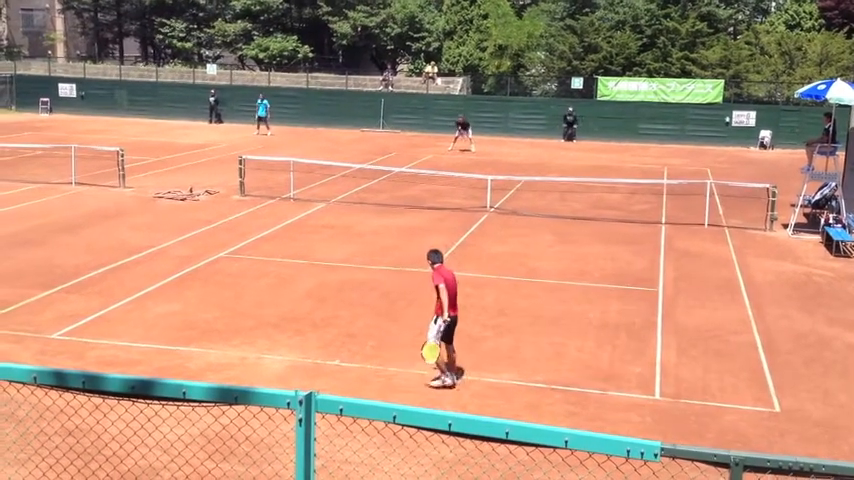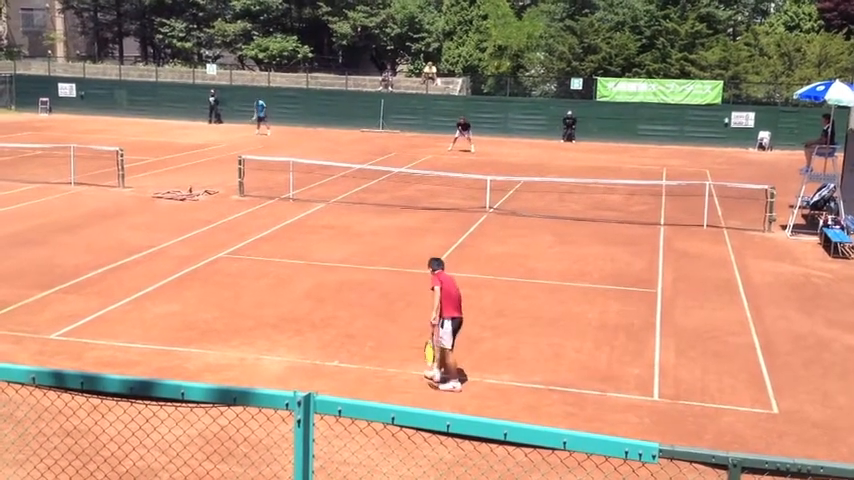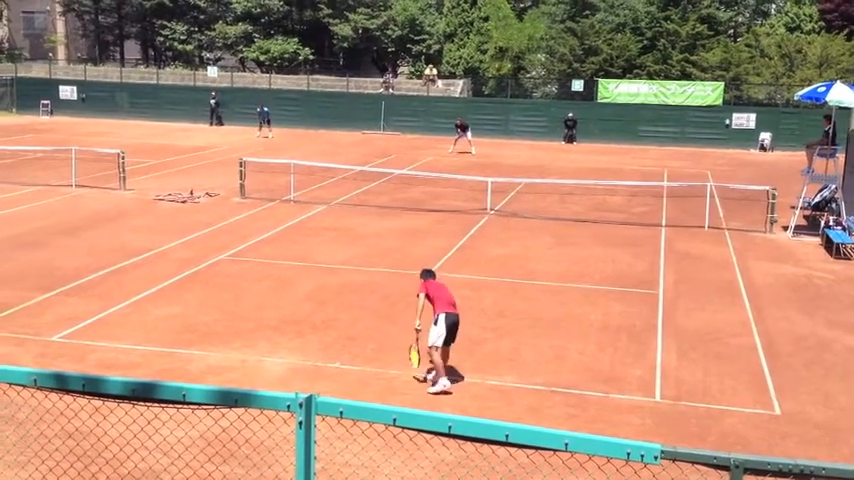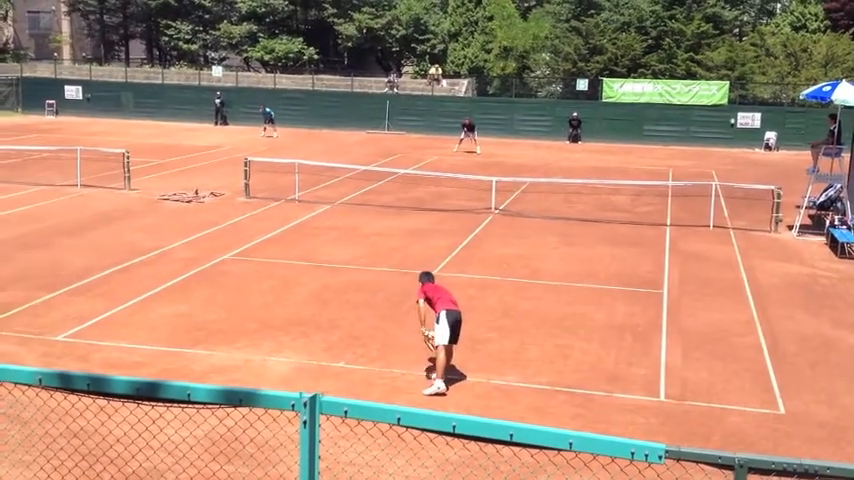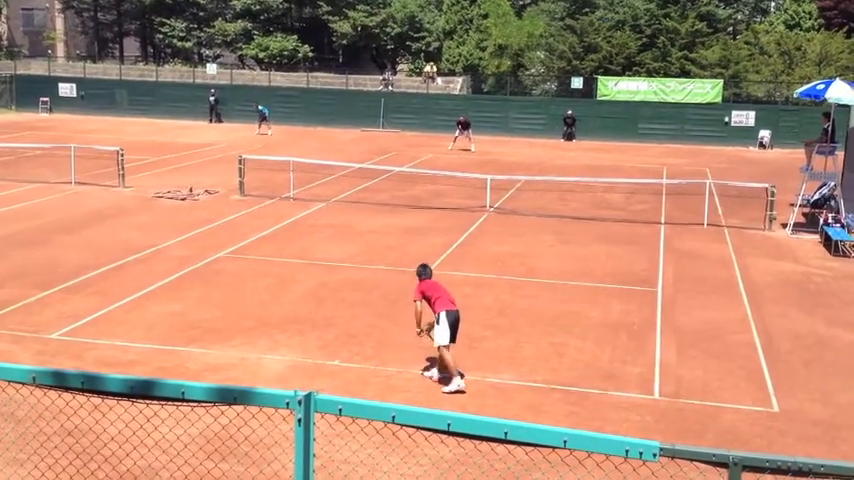
dt=0.5s
person 1, frame 1
left shoulder: (437, 273)
right shoulder: (450, 273)
left elbow: (443, 291)
left wrist: (445, 313)
left hip: (443, 316)
right hip: (453, 315)
right knee: (449, 345)
left ankle: (445, 377)
right ankle: (452, 375)
person 1, frame 2
left shoulder: (436, 277)
right shoulder: (449, 278)
left elbow: (437, 293)
left wrist: (433, 314)
left hip: (448, 318)
right hip: (457, 317)
left knee: (447, 350)
right knee: (442, 346)
left ankle: (454, 382)
right ankle: (437, 372)
person 1, frame 3
left shoulder: (424, 285)
right shoulder: (440, 285)
left elbow: (421, 299)
left wrist: (418, 320)
left hip: (443, 315)
right hip: (455, 316)
left knee: (432, 349)
right knee: (445, 347)
left ankle: (443, 380)
right ankle: (437, 374)
person 1, frame 4
left shoulder: (423, 289)
right shoulder: (439, 288)
left elbow: (421, 306)
left wrist: (423, 327)
right wrist: (436, 332)
left hip: (445, 313)
right hip: (457, 314)
left knee: (440, 348)
right knee: (448, 346)
left ankle: (439, 383)
right ankle: (440, 374)
person 1, frame 5
left shoulder: (420, 287)
right shoulder: (436, 285)
left elbow: (418, 309)
left wrist: (418, 327)
right wrist: (431, 326)
left hip: (444, 314)
right hip: (454, 312)
left knee: (442, 349)
right knee: (444, 346)
left ankle: (457, 381)
right ankle: (436, 372)
